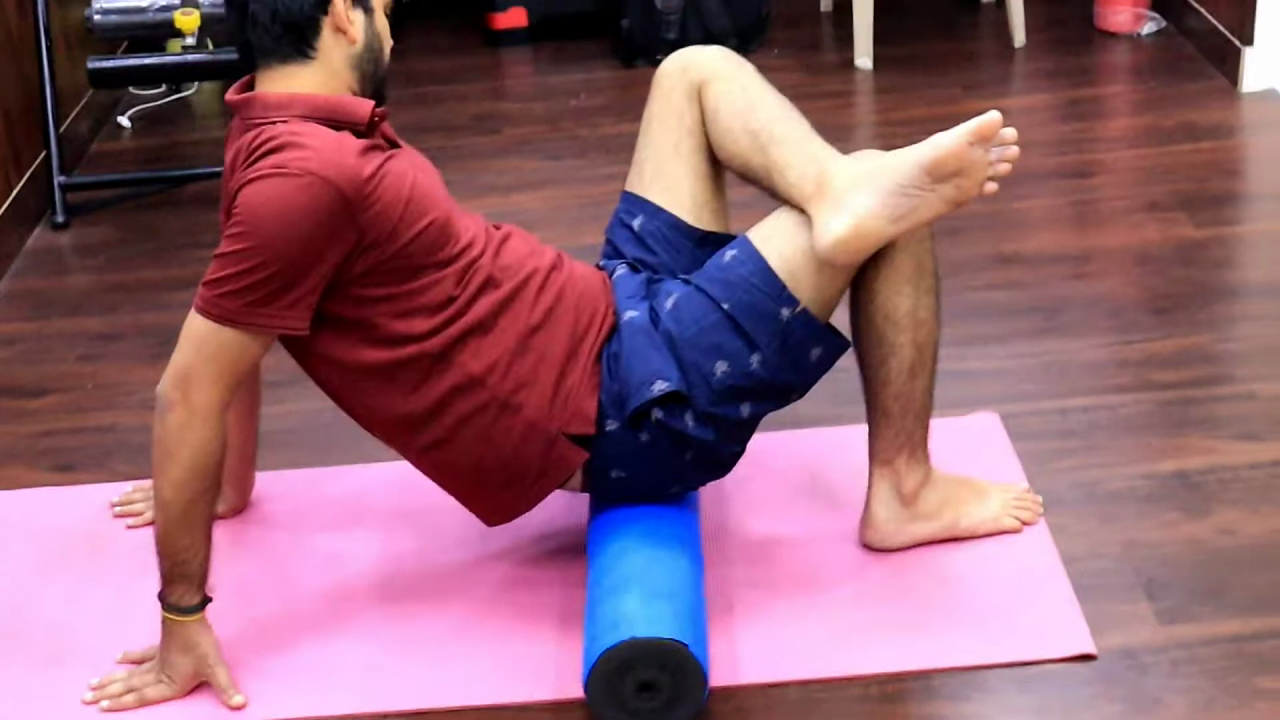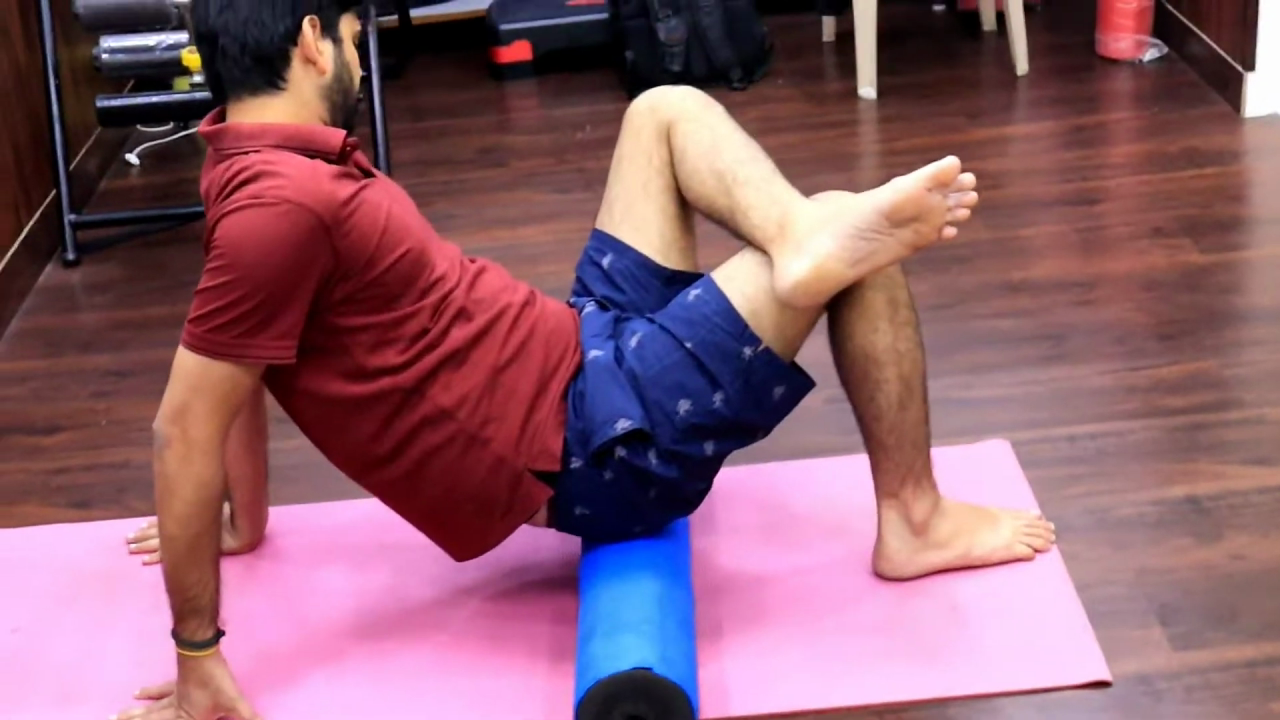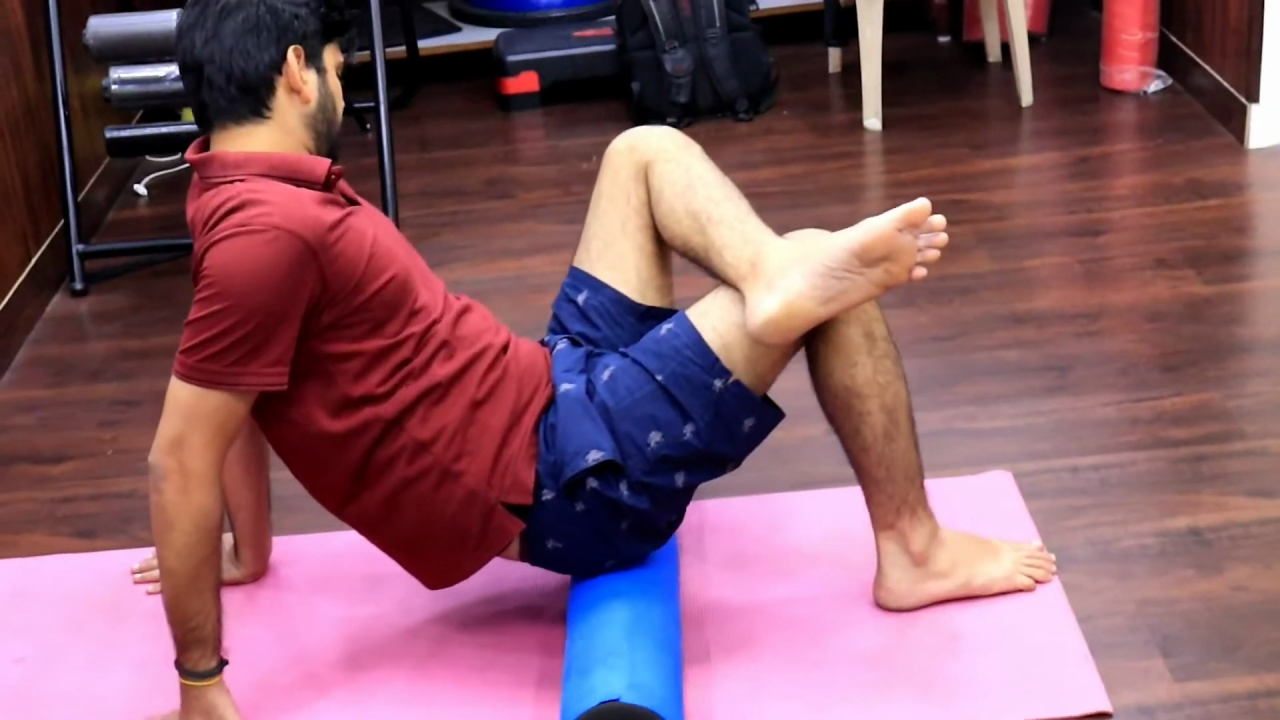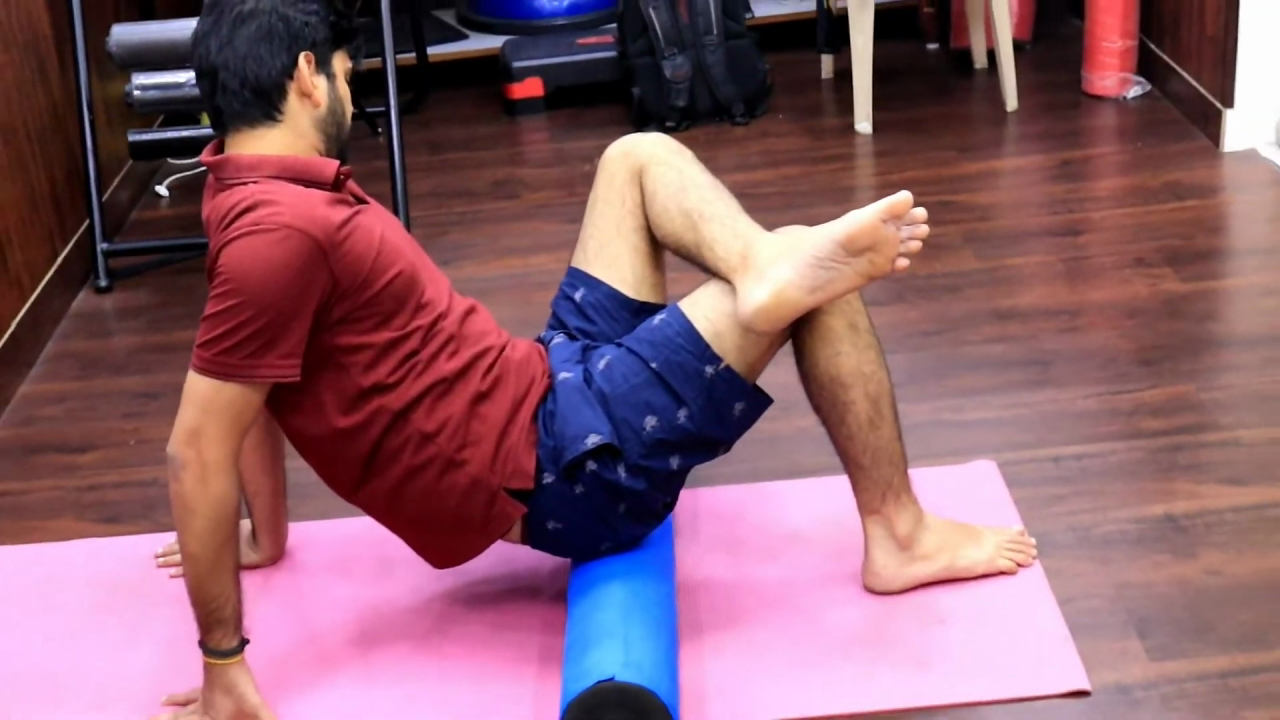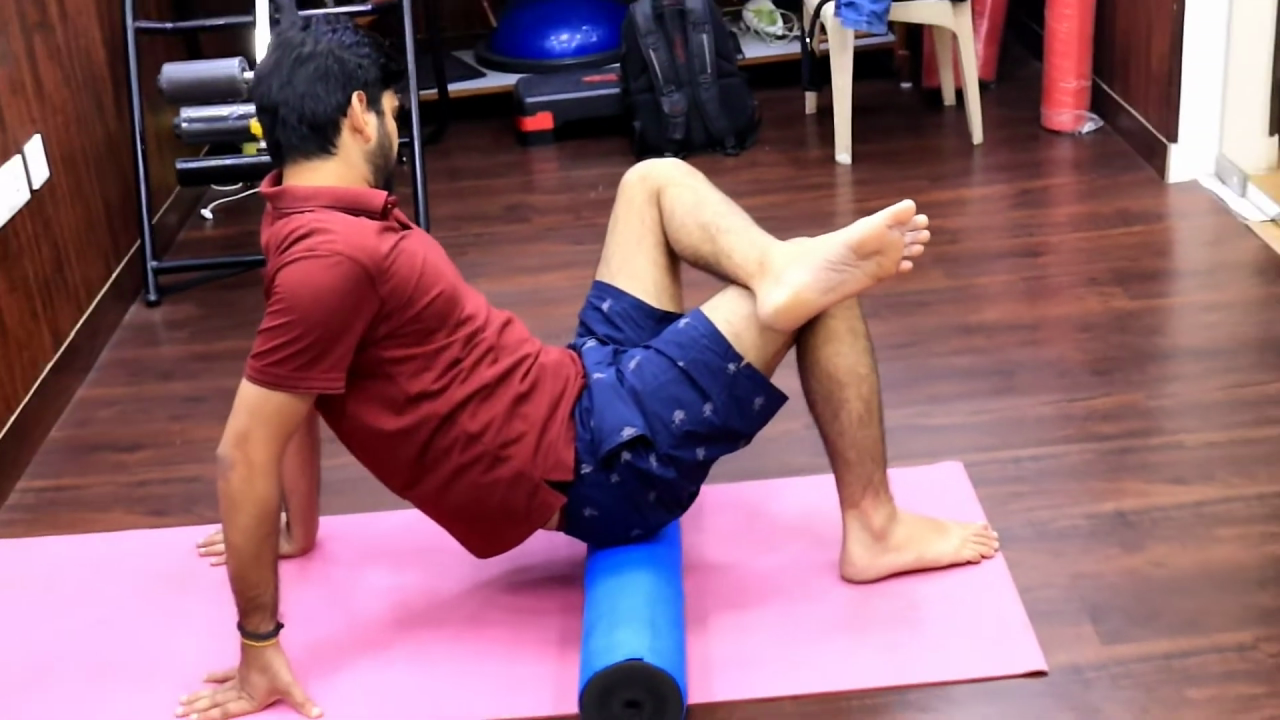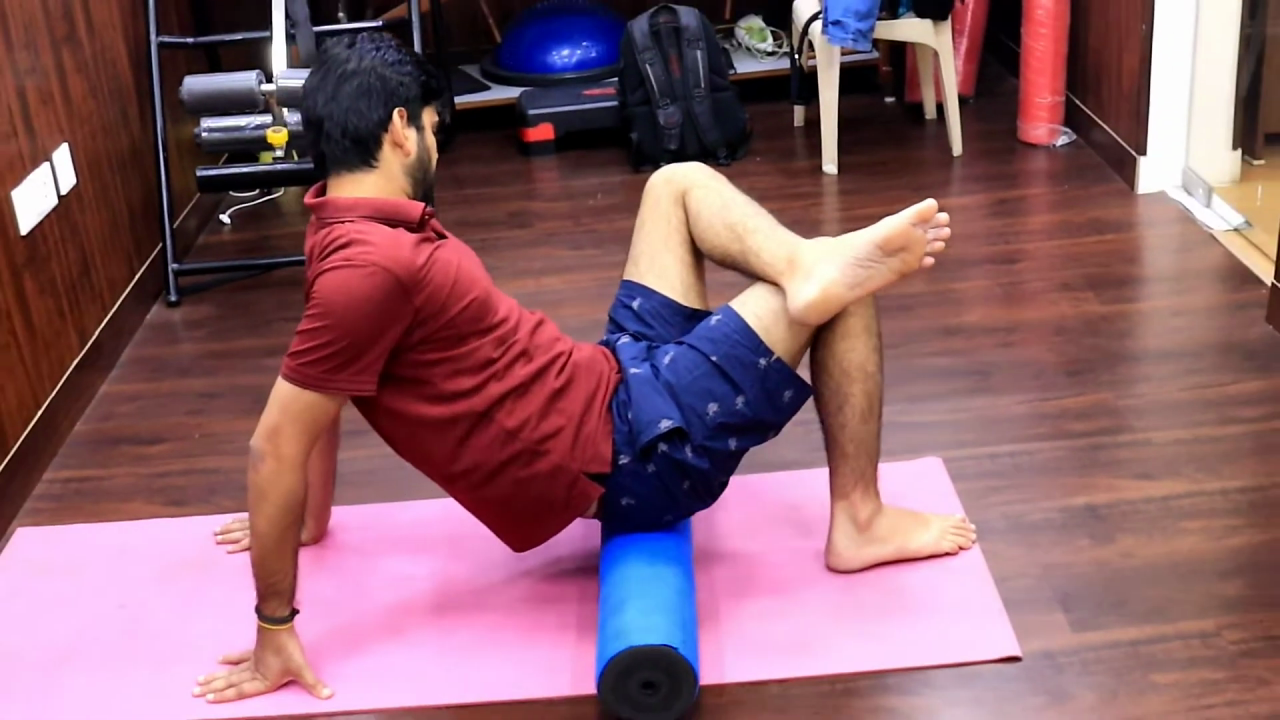
dt=0.3s
person 1, frame 1
left shoulder: (287, 128)
right shoulder: (306, 173)
left elbow: (234, 339)
right elbow: (190, 394)
left wrist: (231, 490)
right wrist: (182, 626)
left hip: (614, 311)
right hip: (627, 406)
right knee: (886, 197)
left ankle: (843, 199)
right ankle: (907, 491)
person 1, frame 2
left shoulder: (261, 162)
right shoulder: (285, 202)
left elbow: (241, 370)
right elbow: (186, 426)
left wrist: (246, 521)
left hip: (579, 356)
right hip: (590, 445)
left knee: (670, 112)
right knee: (848, 231)
left ankle: (800, 252)
right ankle: (917, 521)
person 1, frame 3
left shoulder: (251, 193)
right shoulder: (270, 230)
left elbow: (244, 402)
right elbow: (180, 461)
left wrist: (250, 548)
left hip: (560, 387)
right hip: (567, 476)
left knee: (647, 151)
right knee: (826, 277)
left ankle: (772, 277)
right ankle: (915, 549)
person 1, frame 4
left shoulder: (262, 193)
right shoulder: (282, 229)
left elbow: (260, 396)
right elbow: (197, 450)
left wrist: (266, 534)
left hip: (558, 384)
right hip: (563, 466)
left knee: (642, 158)
right knee: (818, 282)
left ankle: (767, 266)
right ankle: (900, 533)
person 1, frame 5
left shoulder: (313, 219)
right shoulder: (335, 254)
left elbow: (292, 407)
right elbow: (243, 453)
left wrist: (300, 528)
right wrist: (258, 646)
left hip: (585, 386)
right hip: (598, 458)
left knee: (657, 180)
right knee: (822, 291)
left ankle: (782, 272)
right ankle: (875, 526)
person 1, frame 6
left shoulder: (355, 230)
right shoulder: (371, 265)
left elbow: (316, 402)
right elbow: (276, 445)
right wrist: (276, 629)
left hip: (622, 382)
right hip: (635, 447)
left knee: (680, 183)
right knee: (844, 290)
left ankle: (809, 266)
right ankle: (860, 520)
